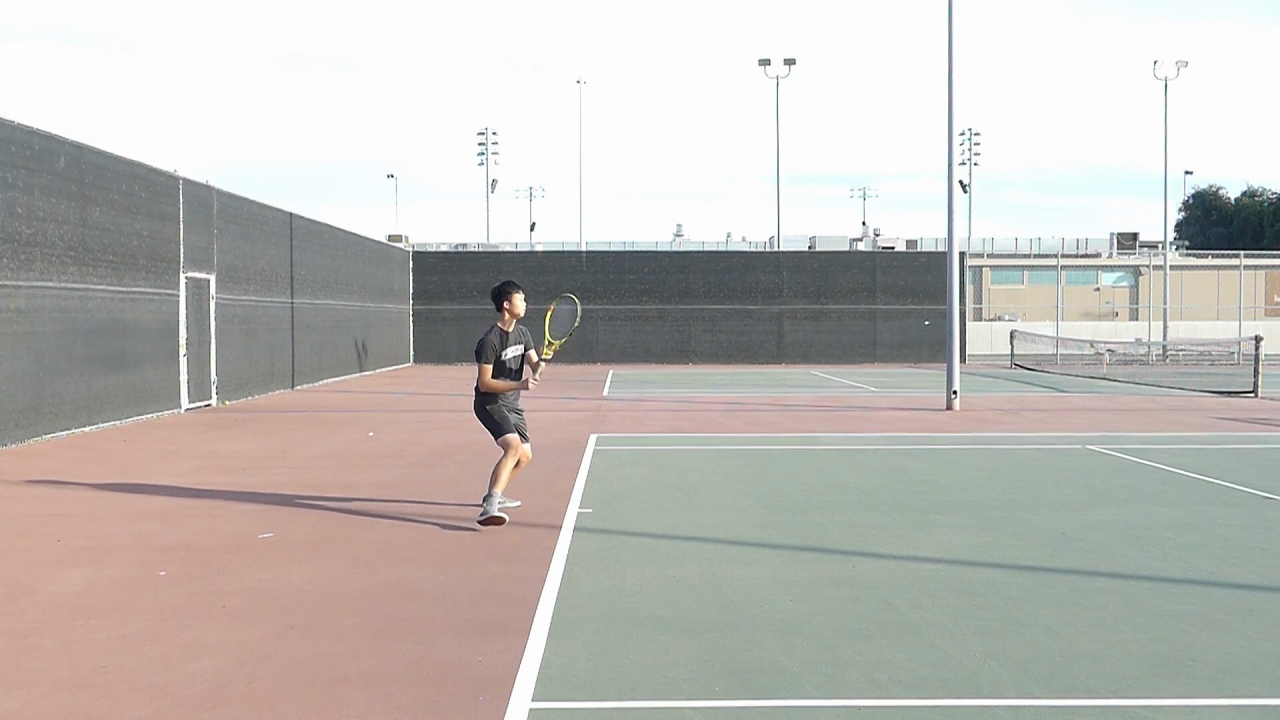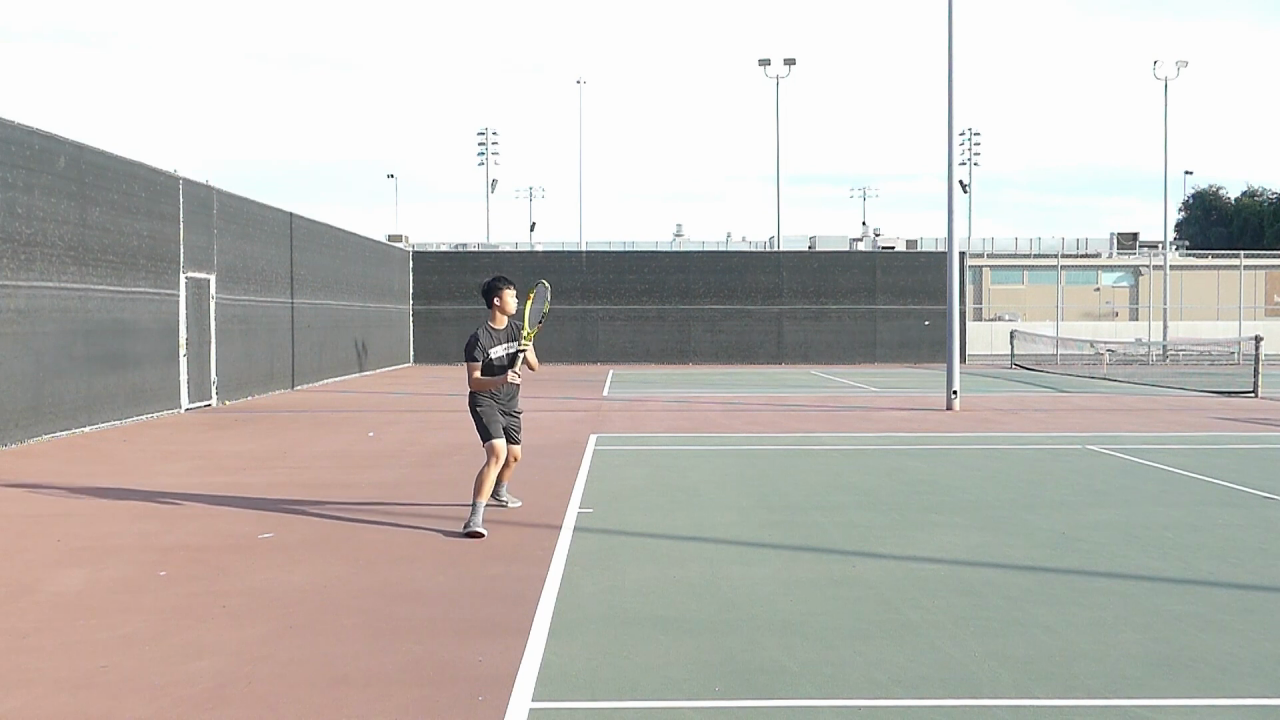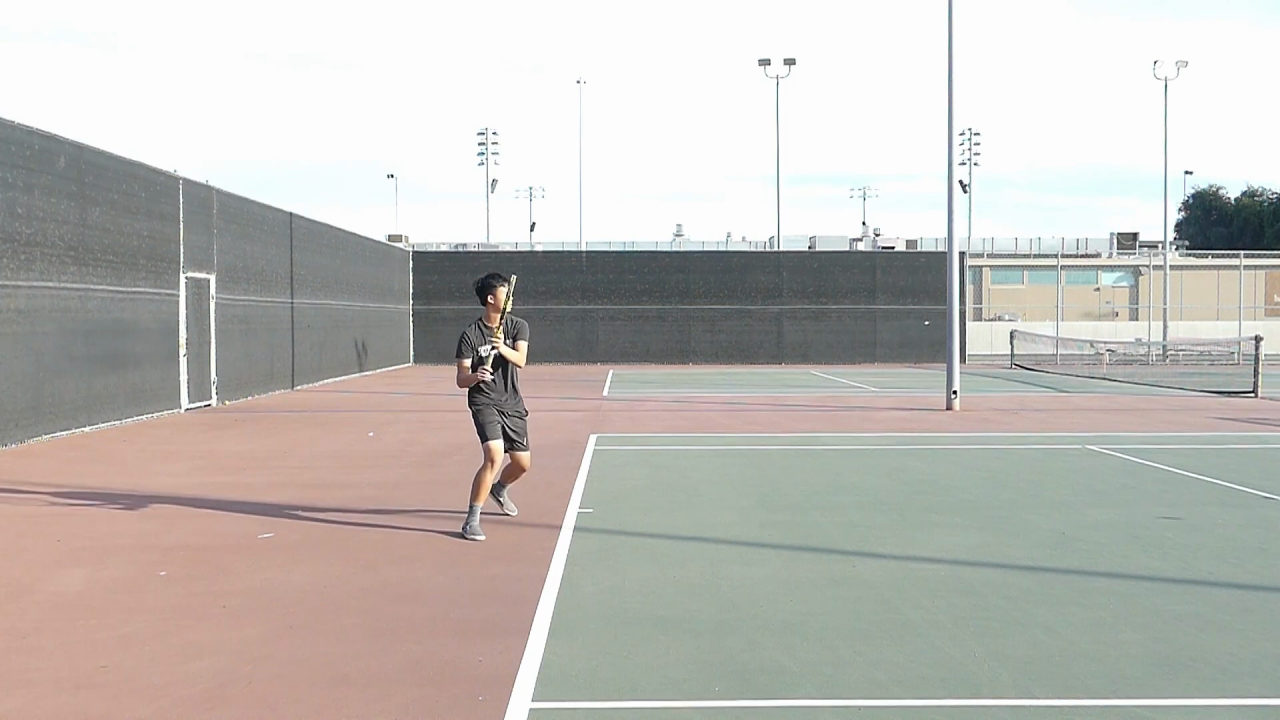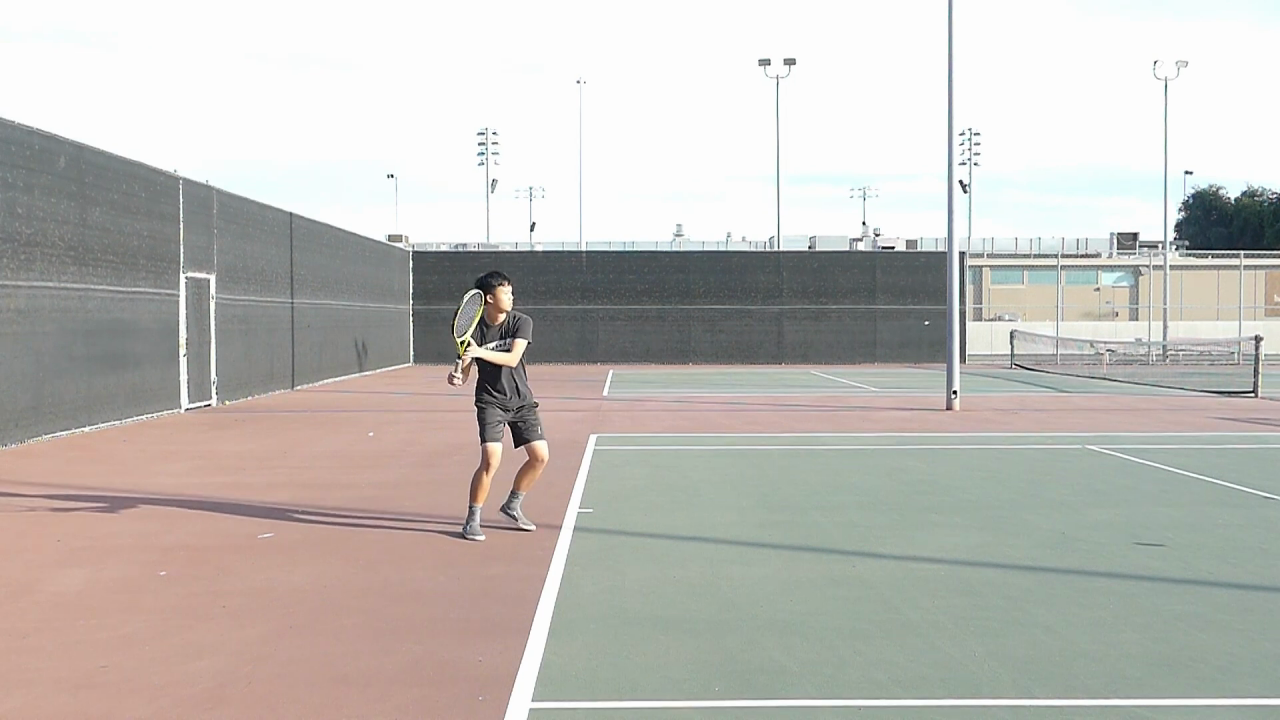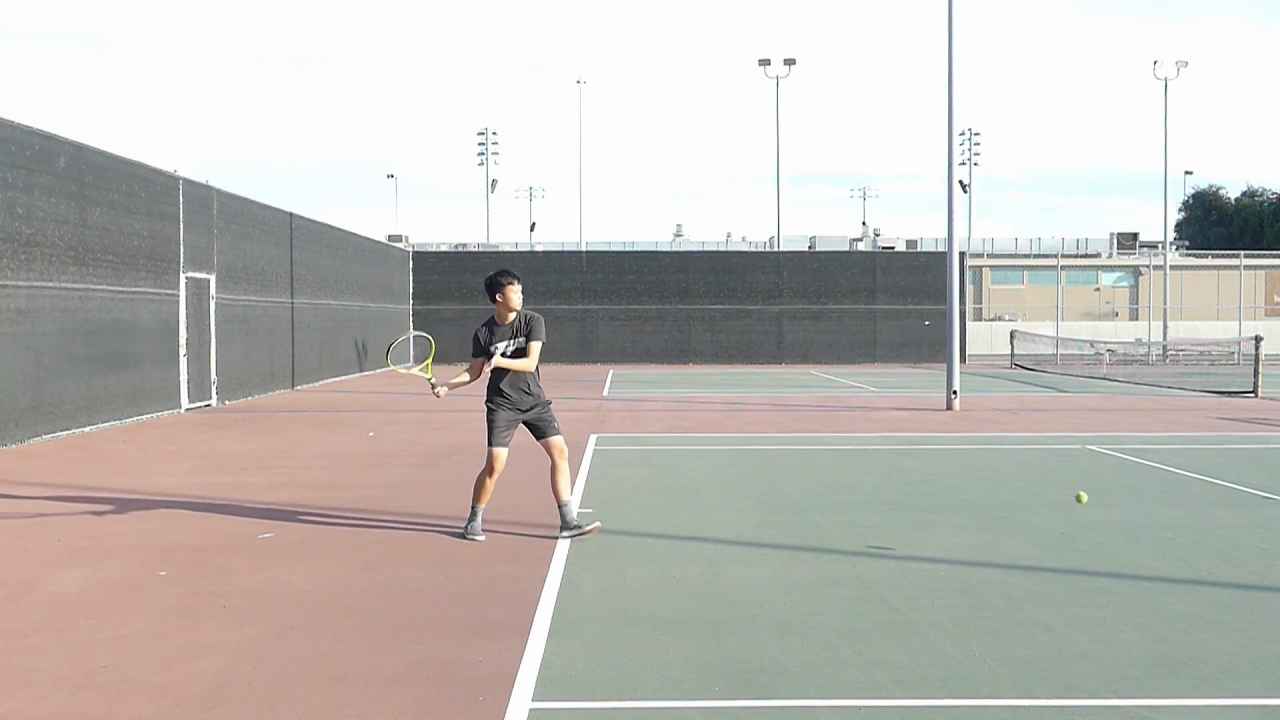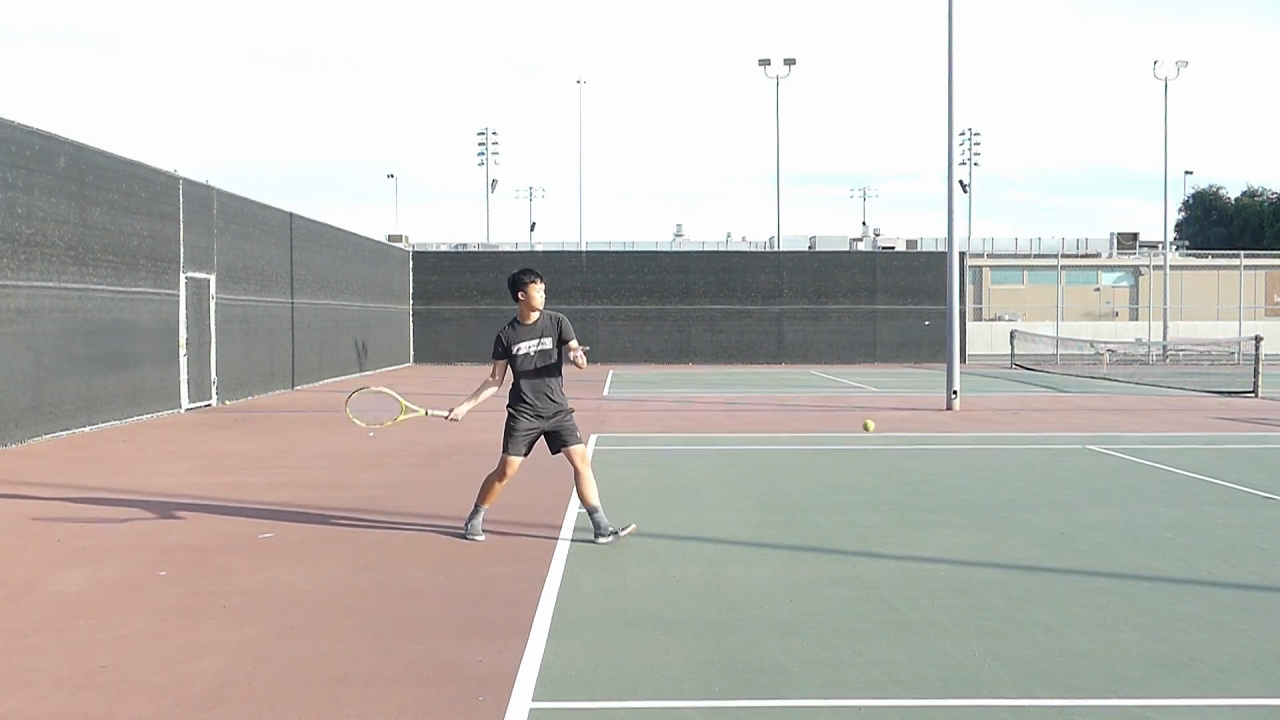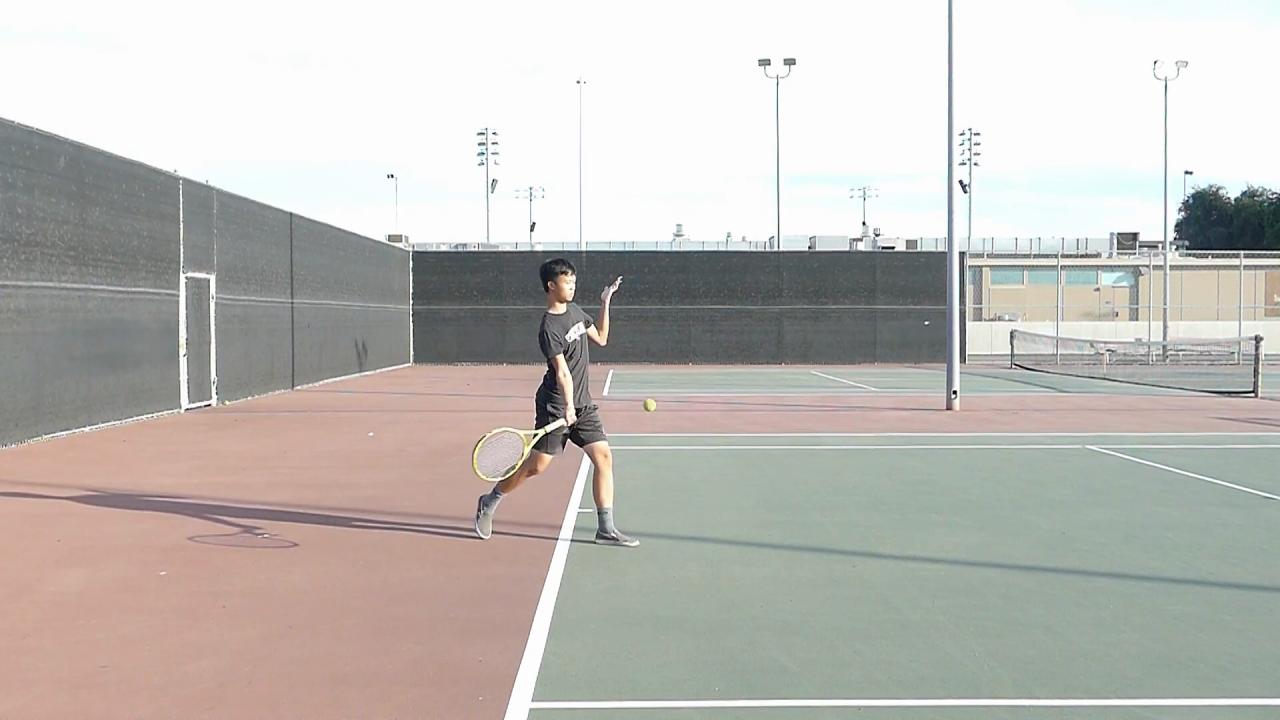
dt=0.3s
person 1, frame 1
left shoulder: (523, 333)
right shoulder: (489, 341)
left elbow: (535, 366)
right elbow: (484, 383)
left wrist: (543, 360)
right wrist: (519, 384)
left hip: (511, 404)
right hip: (490, 404)
left knee: (525, 455)
right knee: (514, 448)
left ankle: (494, 496)
right ankle: (489, 509)
person 1, frame 2
left shoulder: (519, 330)
right shoulder: (478, 338)
left elbow: (534, 365)
right elbow: (473, 382)
left wrist: (527, 353)
right wrist: (500, 379)
left hip: (510, 404)
right hip: (485, 404)
left knee: (513, 456)
right knee: (497, 455)
left ankle: (498, 491)
right ankle: (475, 519)
person 1, frame 3
left shoulder: (518, 326)
right shoulder: (470, 335)
left elbow: (521, 360)
right elbow: (460, 380)
left wrist: (502, 348)
right wrist: (475, 375)
left hip: (513, 404)
right hip: (484, 403)
left knee: (523, 464)
right knee: (494, 457)
left ankle: (499, 489)
right ankle: (472, 520)
person 1, frame 4
left shoulder: (521, 322)
right shoulder: (473, 333)
left elbow: (512, 359)
right elbow: (465, 372)
left wrist: (480, 353)
right wrist: (456, 378)
left hip: (522, 401)
right hip: (491, 403)
left knee: (540, 456)
right knee: (490, 460)
left ankle: (512, 504)
right ankle: (472, 520)
person 1, frame 5
left shoulder: (533, 321)
right shoulder: (483, 333)
left elbow: (531, 363)
right elbow: (473, 372)
left wrist: (501, 361)
right wrist: (446, 385)
left hip: (534, 400)
right hip: (502, 404)
left knee: (559, 452)
right knee: (494, 464)
left ankle: (568, 521)
right ankle: (474, 520)
person 1, frame 6
left shoulder: (557, 322)
right shoulder: (506, 336)
left elbow: (581, 362)
right elbow: (494, 381)
left wrist: (578, 354)
right wrist: (465, 405)
left hip: (557, 409)
right hip: (524, 412)
left knee: (581, 460)
right knee: (505, 470)
left ankle: (602, 528)
right ankle: (474, 519)
person 1, frame 7
left shoulder: (575, 312)
right shoulder: (549, 328)
left elbow: (601, 339)
right elbow: (562, 374)
left wrist: (605, 304)
right wrist: (567, 406)
left hip: (583, 403)
right hip: (556, 405)
left knee: (603, 456)
right knee: (536, 465)
left ankle: (606, 528)
right ankle: (489, 503)
